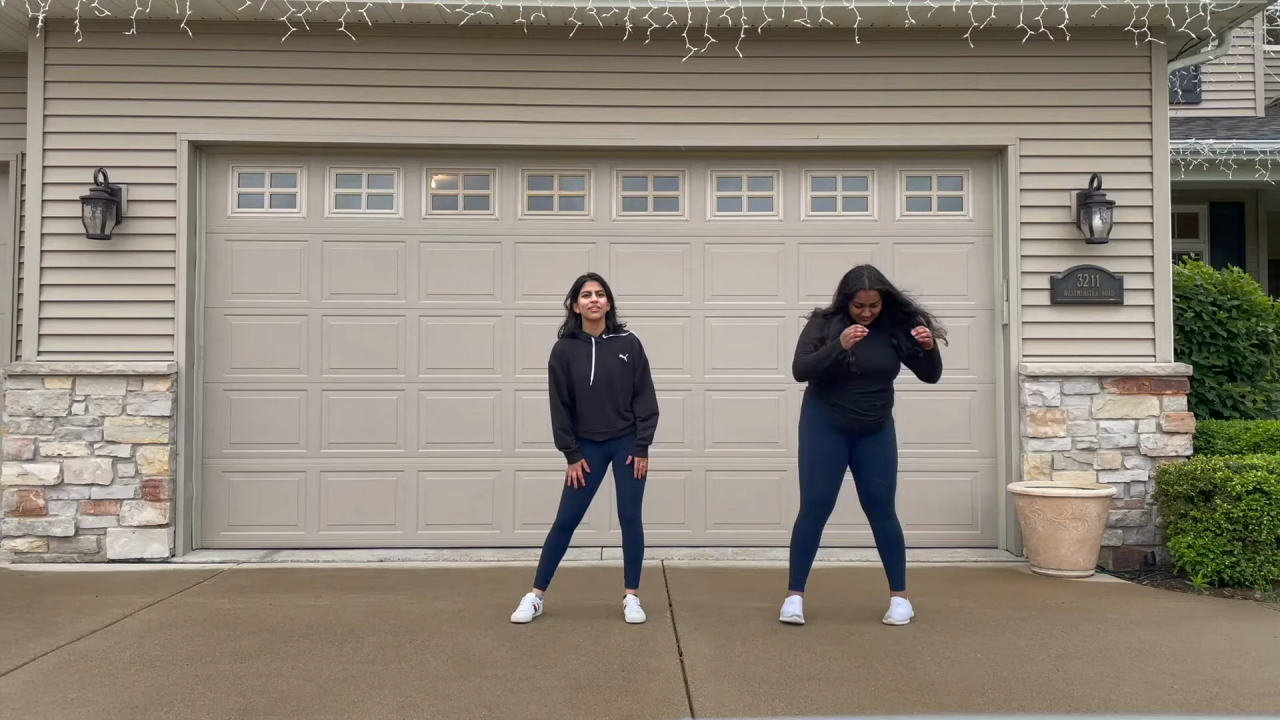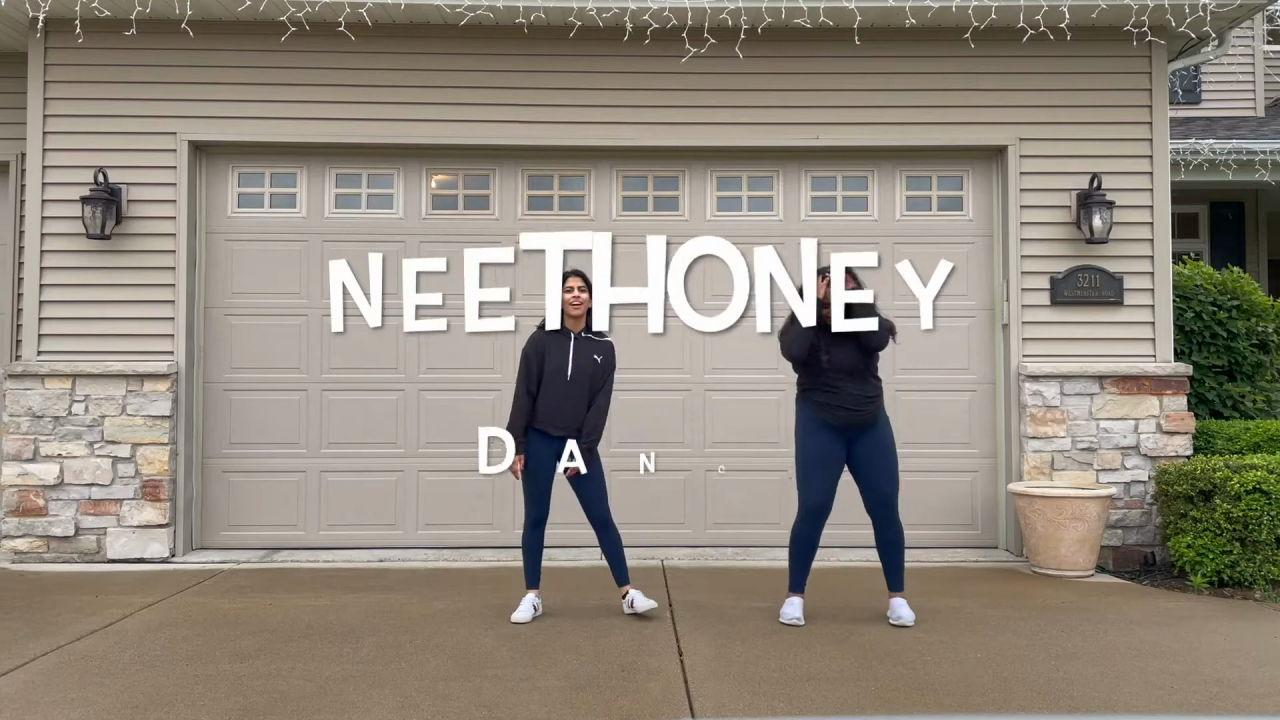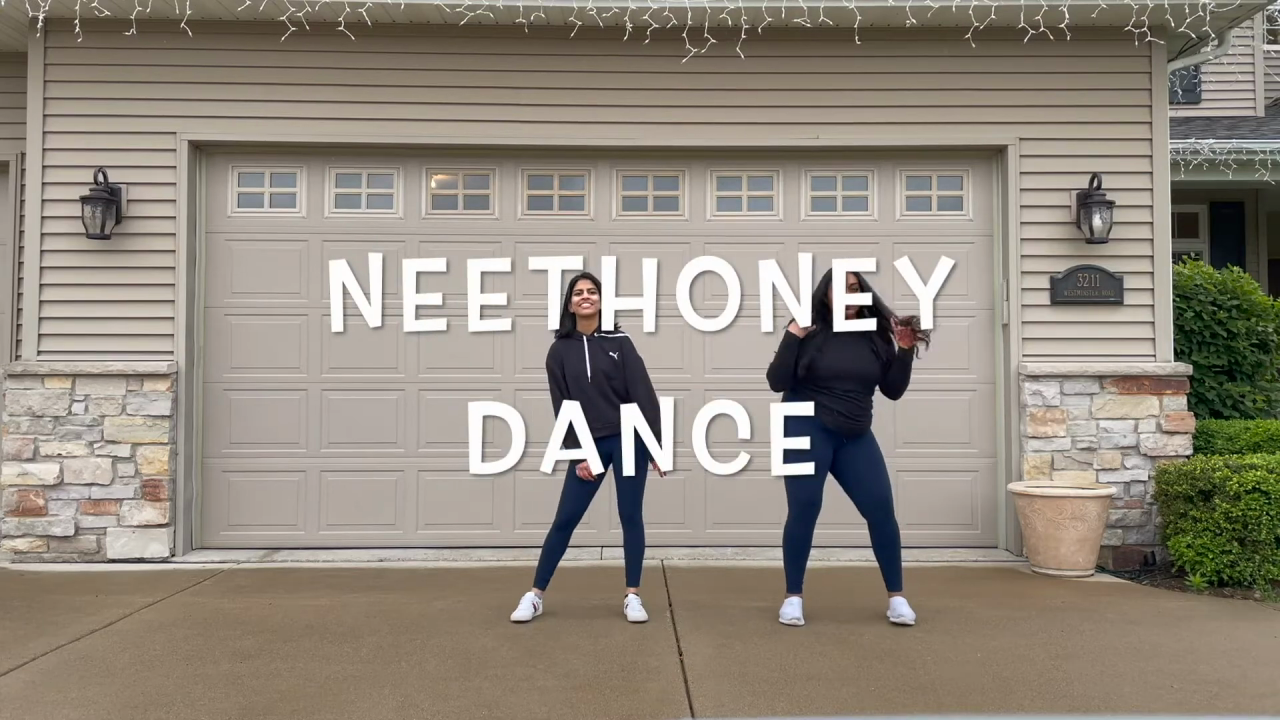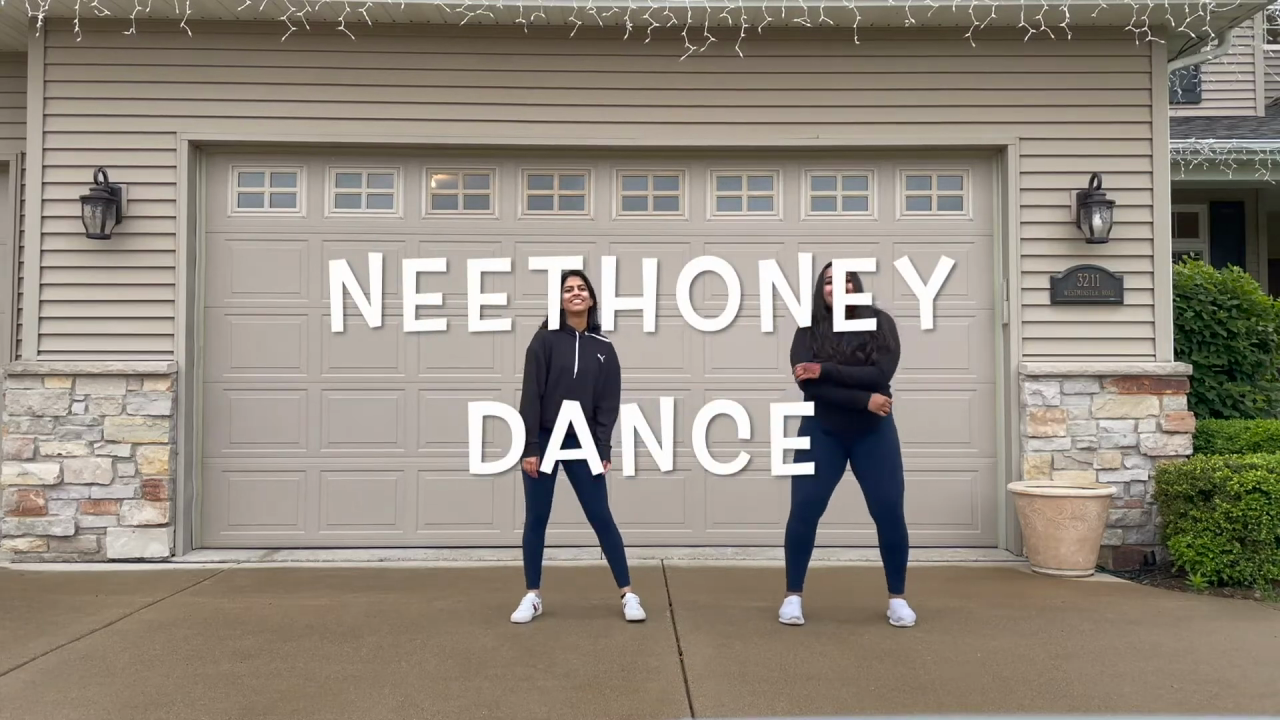
dt=0.7s
person 1, frame 1
left shoulder: (895, 329)
right shoulder: (823, 323)
left elbow: (930, 375)
right elbow: (801, 371)
left wrist: (928, 348)
right wrist: (839, 347)
left hip: (875, 431)
right hip: (824, 426)
left knee: (881, 509)
right knee: (815, 507)
left ankle: (899, 597)
right ankle: (795, 595)
person 1, frame 2
left shoulder: (861, 322)
right shoulder: (799, 326)
left elbow: (878, 341)
right elbow: (796, 353)
left wrist: (856, 299)
right wrist: (816, 306)
left hip: (870, 427)
right hip: (820, 428)
left knee: (885, 509)
right knee: (813, 510)
left ankle: (897, 597)
right ankle: (795, 596)
person 1, frame 3
left shoulder: (876, 335)
right shoulder: (809, 332)
left elbow: (893, 391)
right elbow: (778, 383)
left wrist: (905, 353)
right wrist: (791, 339)
left hip: (856, 436)
right hip: (807, 429)
left knee: (881, 510)
right knee: (804, 511)
left ankle: (896, 597)
right ankle: (793, 597)
person 1, frame 4
left shoulder: (880, 324)
right shoulder: (808, 332)
left elbow: (881, 375)
right elbow: (811, 386)
left wrist: (826, 369)
right wrist: (864, 399)
left hip: (873, 434)
right hip: (822, 433)
left knee: (890, 513)
right knee: (804, 511)
left ankle: (897, 598)
right ankle: (793, 595)
person 2, frame 1
left shoulder: (628, 343)
right shoulder: (564, 350)
left elbow: (645, 397)
right elbow: (560, 406)
left wrist: (642, 446)
right wrist: (572, 455)
left hip: (627, 443)
right hip: (587, 447)
left knee: (630, 519)
right knee: (566, 521)
left ankle: (631, 597)
right ankle: (535, 595)
person 2, frame 2
left shoulder: (603, 347)
right shoulder: (541, 341)
left elbow: (601, 402)
right elbow: (524, 394)
left wrist: (586, 449)
right wrist: (517, 445)
left hip: (579, 444)
right hip: (540, 442)
left knee: (602, 519)
right knee: (536, 519)
left ankle: (628, 592)
right ankle: (532, 596)
person 2, frame 3
left shoulder: (620, 343)
right shoulder: (560, 350)
left elbow: (643, 396)
right elbow: (562, 405)
left wrist: (652, 448)
right wrist: (576, 454)
left hip: (626, 441)
right hip: (587, 445)
left knee: (630, 518)
right knee: (565, 520)
left ankle: (632, 596)
right ankle: (535, 595)
person 2, frame 4
left shoulder: (604, 349)
right shoulder: (545, 339)
left elbow: (608, 404)
right elbow: (531, 395)
left wrist: (603, 450)
right wrist: (530, 446)
left hip: (582, 444)
right hip: (543, 440)
left knee: (602, 519)
right knee: (536, 519)
left ankle: (627, 594)
right ankle: (532, 596)
